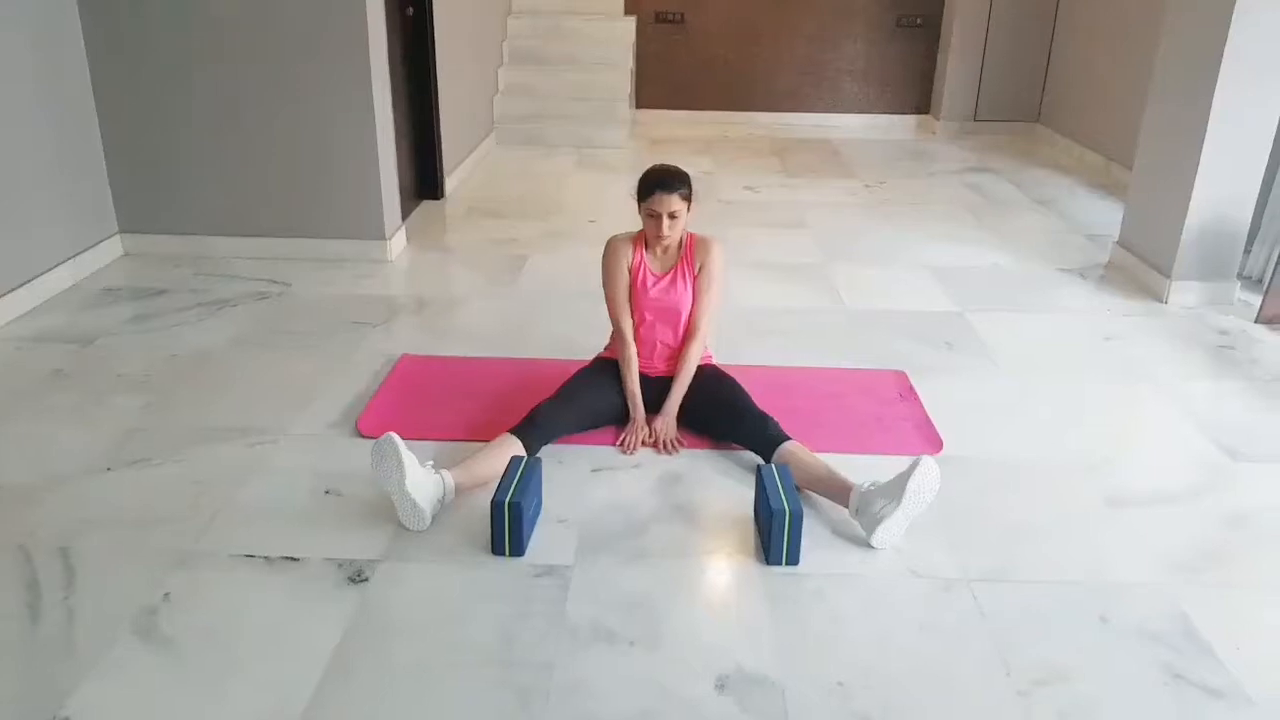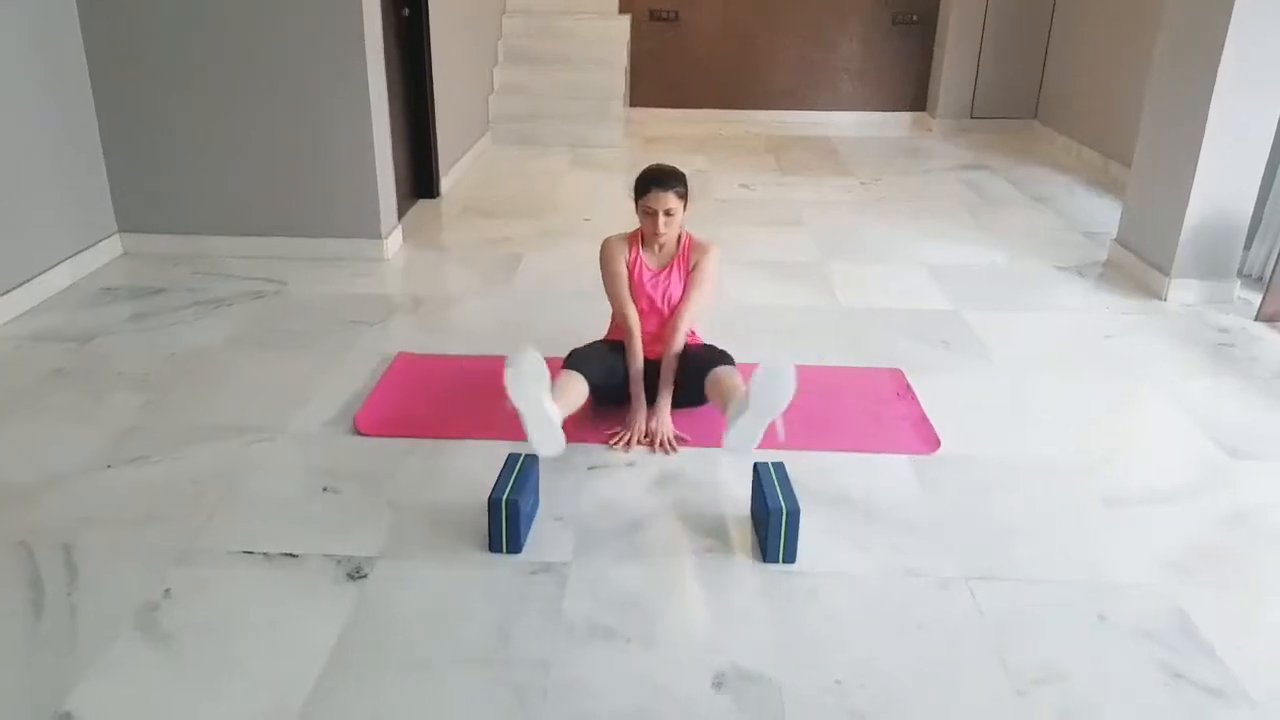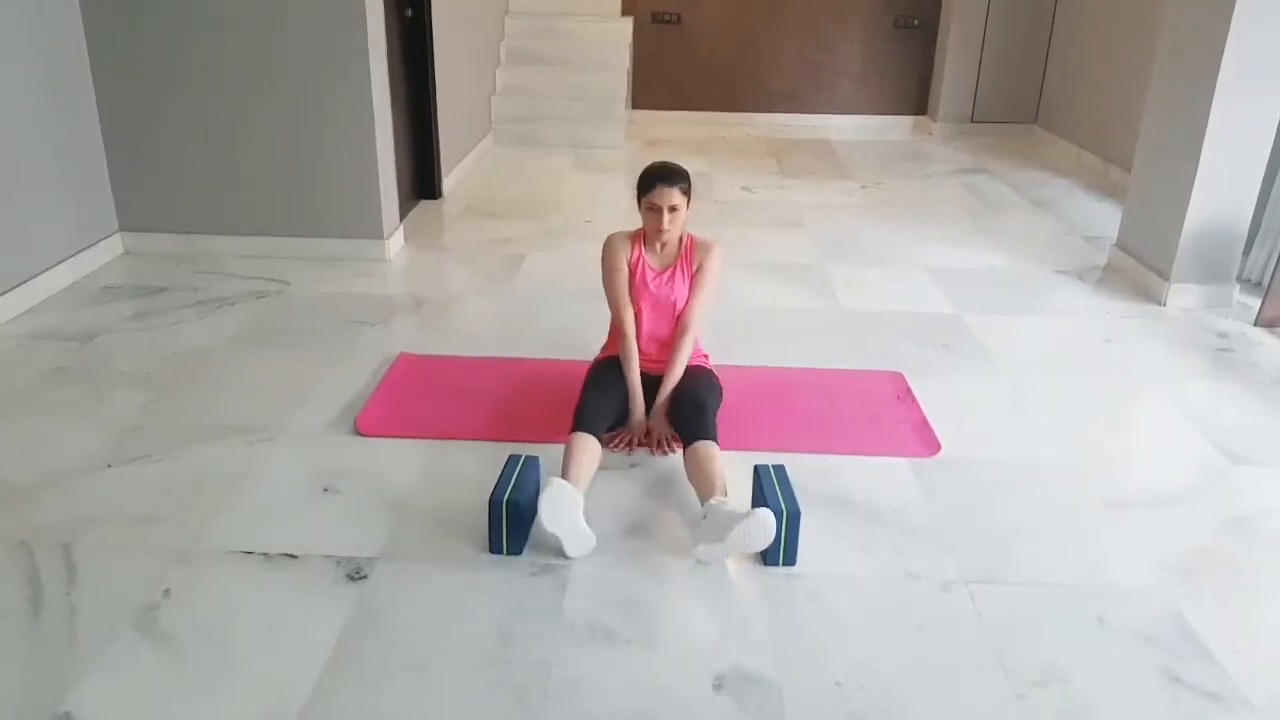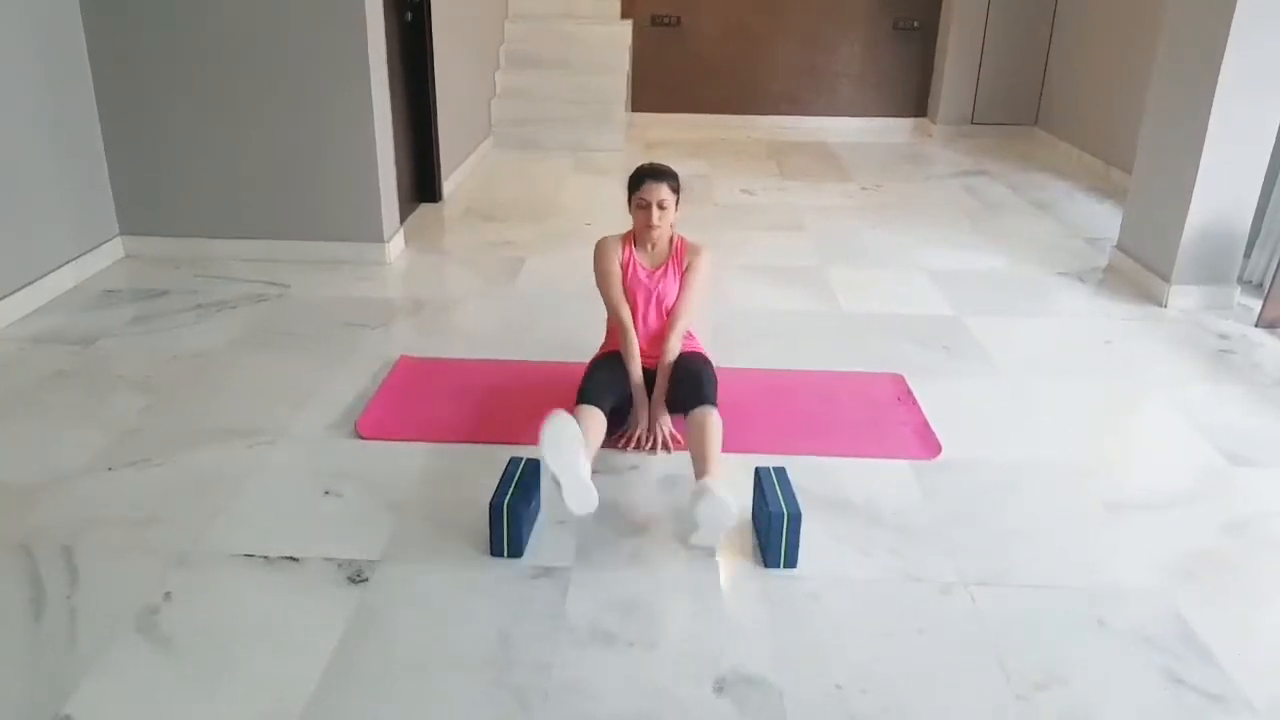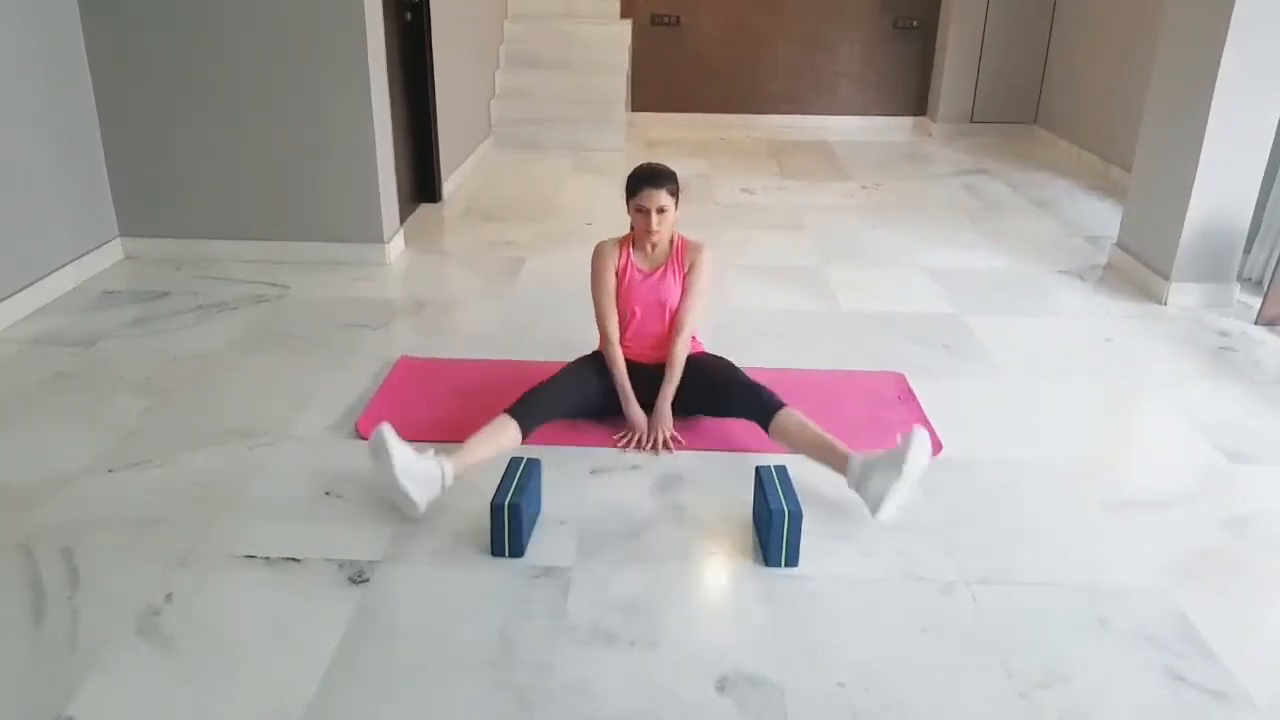
dt=0.4s
person 1, frame 1
left shoulder: (707, 254)
right shoulder: (619, 250)
left elbow: (696, 336)
right elbow: (623, 332)
left wrist: (668, 414)
right wrist: (636, 414)
left hip: (686, 375)
right hip: (626, 371)
left knee: (754, 425)
right knee: (548, 417)
left ankle: (858, 501)
right ankle: (437, 487)
person 1, frame 2
left shoulder: (703, 253)
right shoulder: (615, 249)
left elbow: (681, 322)
right elbow: (629, 320)
left wrist: (662, 406)
right wrist: (637, 406)
left hip: (680, 361)
right hip: (627, 357)
left knee: (714, 363)
right knee: (581, 361)
left ankle: (745, 416)
right ankle: (545, 420)
person 1, frame 3
left shoulder: (705, 254)
right shoulder: (618, 247)
left elbow: (687, 330)
right elbow: (625, 326)
left wrist: (661, 406)
right wrist: (636, 406)
left hip: (684, 367)
right hip: (626, 364)
left knee: (697, 414)
right knee: (591, 409)
left ankle: (716, 515)
right ankle: (570, 508)
person 1, frame 4
left shoulder: (694, 256)
right shoulder: (609, 250)
left elbow: (675, 329)
right elbow: (625, 322)
left wrist: (659, 406)
right wrist: (641, 400)
left hip: (677, 361)
right hip: (623, 361)
left knee: (700, 381)
right knee: (596, 385)
left ankle: (708, 493)
right ankle: (575, 467)
person 1, frame 5
left shoulder: (695, 256)
right shoulder: (608, 254)
left elbow: (682, 332)
right elbow: (609, 333)
left wrist: (664, 407)
right wrist: (630, 407)
left hip: (679, 368)
right hip: (622, 368)
left knee: (753, 396)
right knee: (541, 400)
left ankle: (861, 472)
right ankle: (436, 473)
